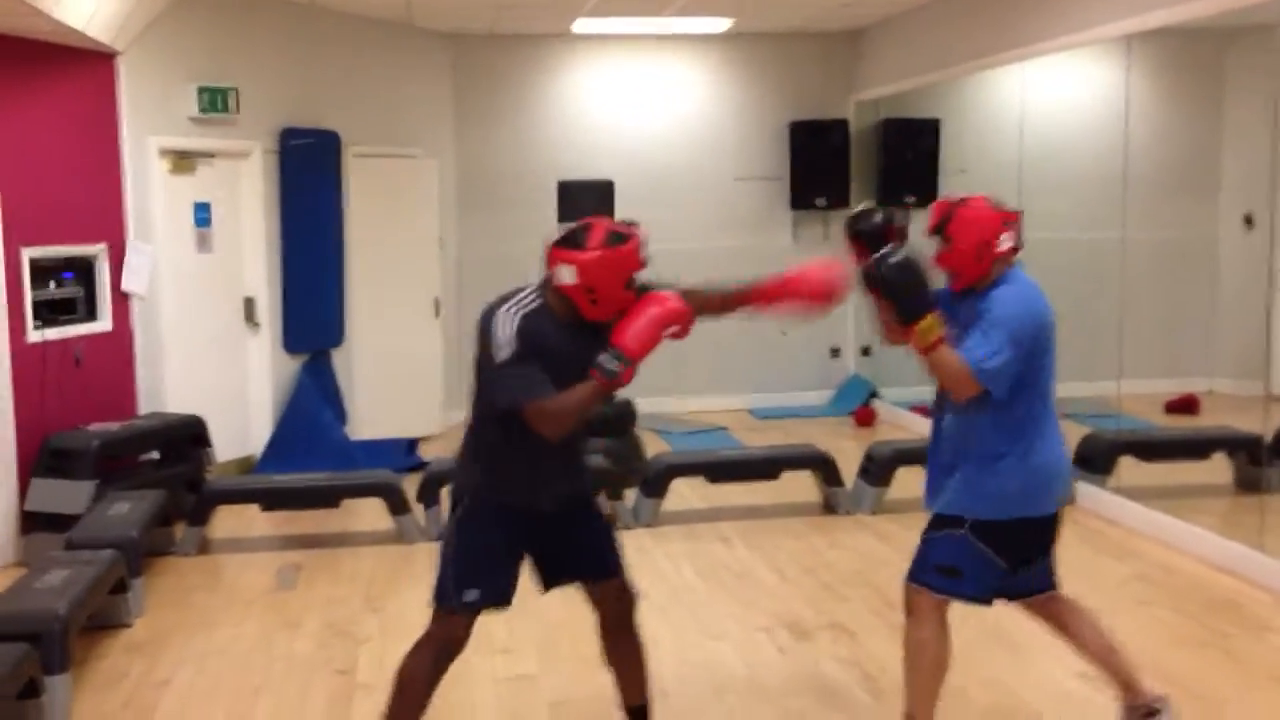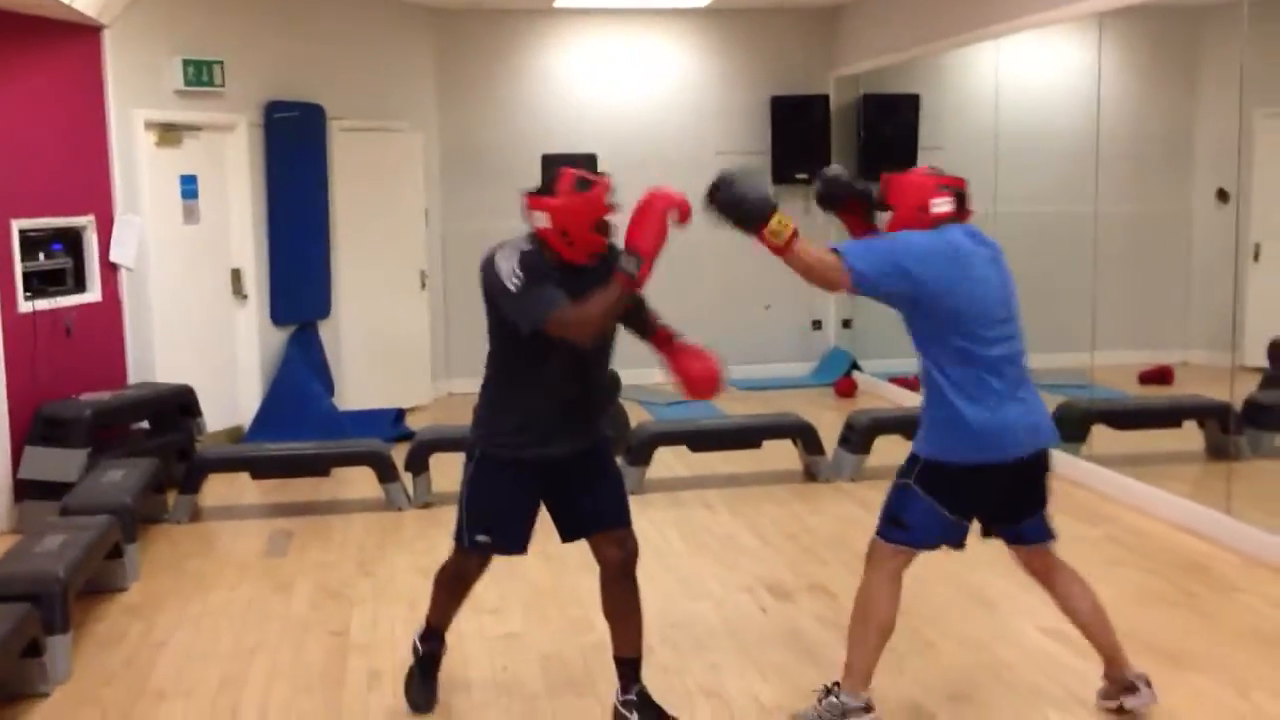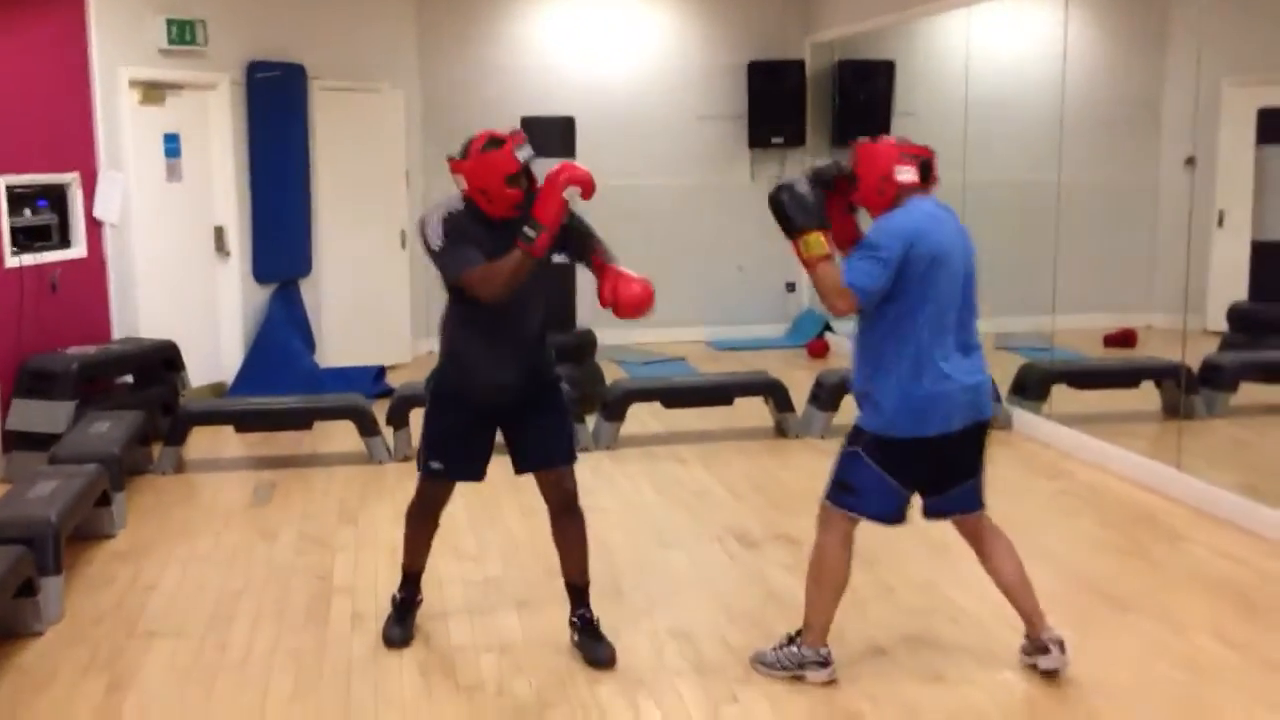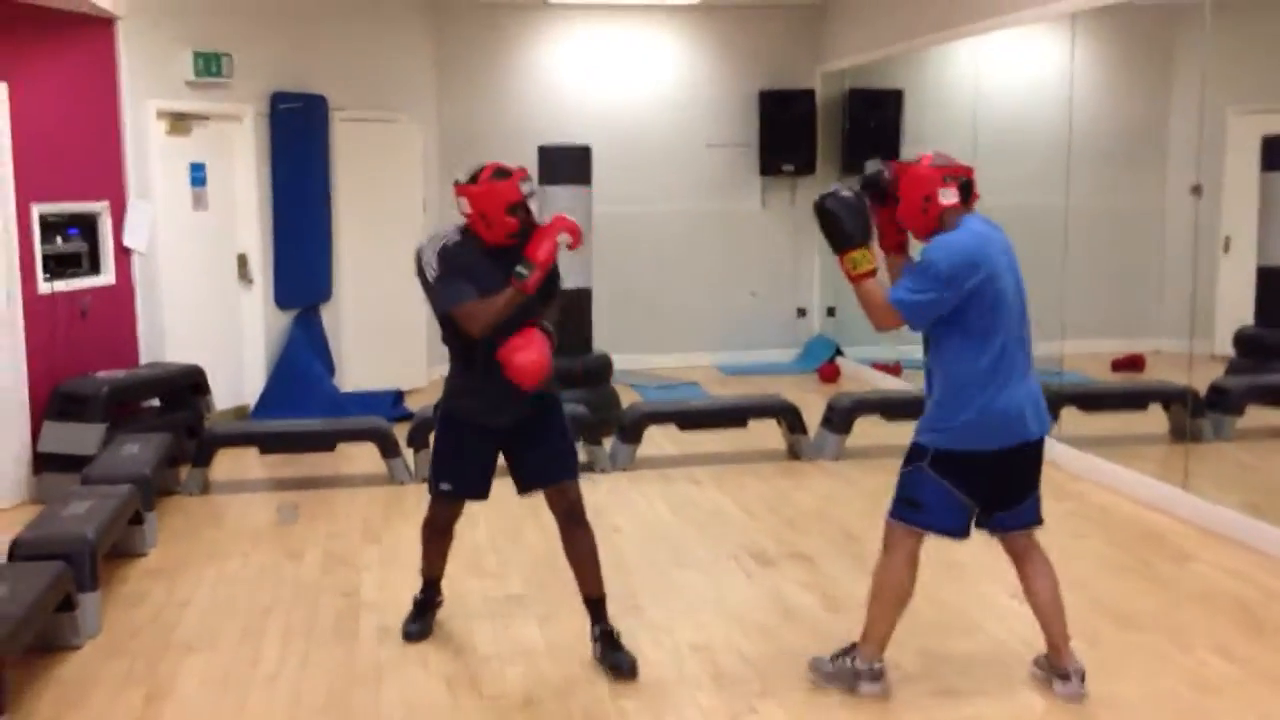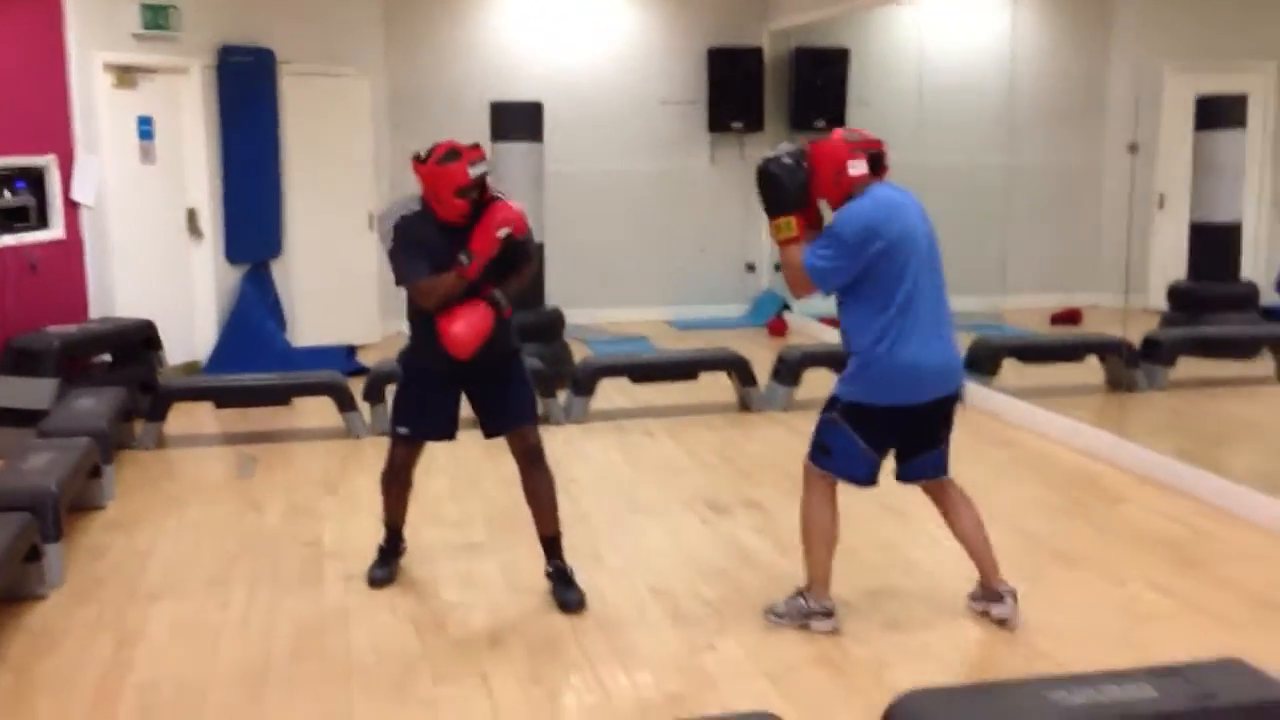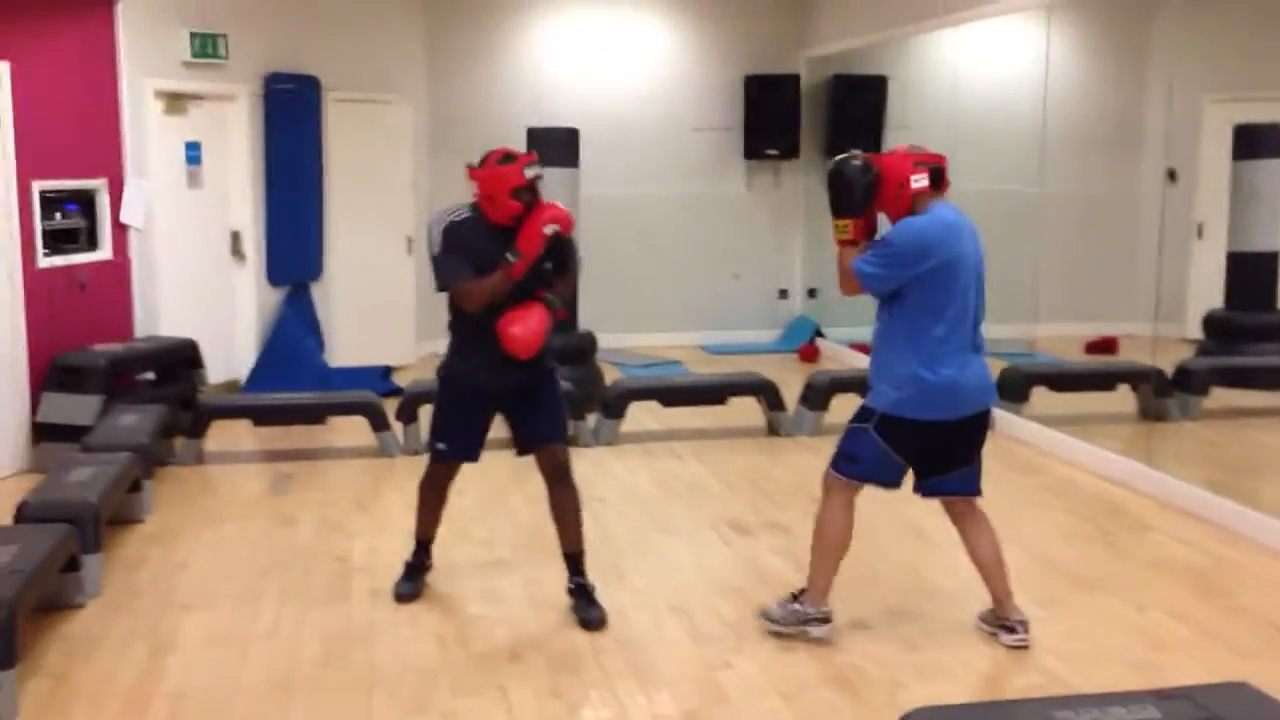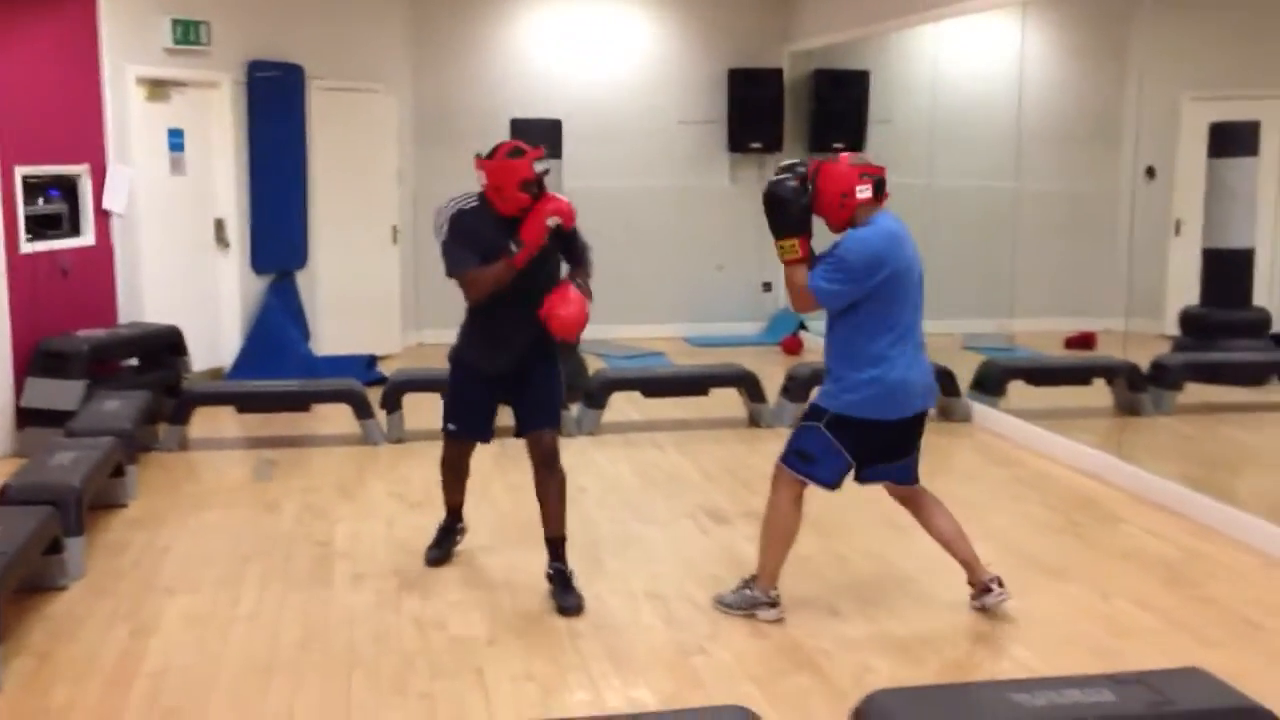
dt=0.4s
person 1, frame 1
left shoulder: (1015, 306)
right shoulder: (970, 292)
left elbow: (962, 385)
right elbow: (897, 333)
left wrist: (919, 314)
right wrist: (878, 265)
left hip: (998, 486)
right hip: (1024, 481)
left knee: (924, 599)
right knee: (1043, 599)
person 1, frame 2
left shoulder: (917, 251)
right shoulder: (979, 248)
left elbow: (830, 274)
right elbow: (888, 267)
left wrist: (768, 223)
right wrist: (856, 217)
left hip: (959, 443)
right hip: (1021, 436)
left knee: (886, 559)
right knee: (1041, 558)
person 1, frame 3
left shoulder: (899, 228)
right shoulder: (945, 223)
left elbow: (842, 299)
left wrist: (810, 234)
right wrist: (840, 229)
left hip: (902, 410)
right hip: (964, 403)
left knee: (836, 519)
right knee: (974, 522)
left ankle: (811, 648)
right ankle: (1043, 639)
person 1, frame 4
left shoulder: (955, 249)
right shoulder: (983, 235)
left elbow: (887, 315)
right elbow: (914, 289)
left wrist: (851, 249)
right wrist: (884, 228)
left hip: (962, 427)
right hip: (1019, 420)
left knee: (902, 536)
right knee: (1020, 540)
left ankle: (866, 661)
right ankle: (1064, 664)
person 1, frame 5
left shoulder: (862, 217)
right shoulder: (900, 203)
left elbow: (801, 282)
right elbow: (829, 257)
left wrist: (783, 216)
right wrist: (803, 213)
left hip: (882, 379)
right hip: (937, 374)
left knee: (819, 477)
right knee: (937, 482)
left ankle: (817, 601)
right ankle: (996, 589)
person 1, frame 6
left shoulder: (918, 233)
right shoulder: (957, 226)
left elbow: (851, 283)
right elbow: (882, 269)
left wrist: (846, 219)
right wrist: (861, 219)
left hip: (911, 396)
right hip: (966, 394)
left knee: (840, 486)
right knee: (961, 503)
left ankle: (812, 605)
right ankle: (1007, 616)
person 1, frame 7
left shoulder: (867, 244)
right shoulder: (885, 232)
left elbow: (804, 299)
right elbow: (822, 278)
left wrist: (788, 235)
right wrist: (797, 233)
left hip: (862, 395)
right hip: (906, 391)
left knee: (787, 480)
right knee: (907, 489)
left ankle: (763, 592)
right ankle: (983, 580)
person 2, frame 1
left shoulder: (604, 306)
right shoulder: (510, 322)
left elbow: (688, 300)
right elbow: (551, 422)
left wrist: (771, 290)
right wrist: (619, 359)
left hip: (562, 488)
right hip: (492, 496)
left knee: (615, 602)
right knee: (449, 632)
person 2, frame 2
left shoulder: (601, 256)
right shoulder: (511, 265)
left elbow: (630, 308)
right elbow: (580, 328)
left wrist: (674, 346)
right wrist: (637, 256)
left hip: (581, 440)
right hip: (509, 445)
left knee: (621, 556)
right knee: (469, 562)
right ankle: (428, 650)
person 2, frame 3
left shoulder: (538, 203)
right shoulder: (445, 224)
left elbow: (585, 243)
right elbow: (489, 286)
left wrist: (612, 274)
right wrist: (540, 226)
left hip: (532, 379)
right hip: (464, 385)
left knee: (563, 493)
right knee: (431, 493)
left ankle: (582, 617)
right ankle: (407, 596)
person 2, frame 4
left shoulder: (531, 240)
right shoulder: (441, 254)
right elbow: (477, 324)
left wrist: (539, 331)
right wrist: (531, 268)
left hip: (533, 402)
right hip: (470, 408)
left knee: (570, 507)
right knee: (443, 511)
left ankle: (602, 629)
right ankle: (428, 596)
person 2, frame 5
left shoulder: (496, 211)
right shoulder: (405, 225)
left elbow: (525, 266)
right elbow: (426, 298)
left wrist: (492, 301)
right wrist: (474, 256)
left hip: (494, 351)
right hip: (431, 358)
left knee: (529, 449)
right knee: (400, 458)
left ankle: (556, 566)
right ankle: (392, 544)
person 2, frame 6
left shoulder: (542, 223)
right shoulder: (451, 230)
left elbow: (568, 271)
right elbow: (471, 300)
left wrist: (546, 304)
right wrist: (521, 254)
left hip: (530, 368)
right hip: (470, 372)
left knee: (557, 467)
right knee: (440, 470)
left ankle: (579, 582)
right ankle: (419, 559)
person 2, frame 7
left shoulder: (550, 214)
right shoulder: (460, 218)
left elbow: (579, 252)
right elbow: (476, 289)
left wrist: (577, 285)
right wrist: (524, 245)
left hip: (535, 354)
right hip: (478, 357)
left knee: (546, 451)
right knee: (456, 451)
left ankle: (558, 567)
right ankle: (452, 524)
